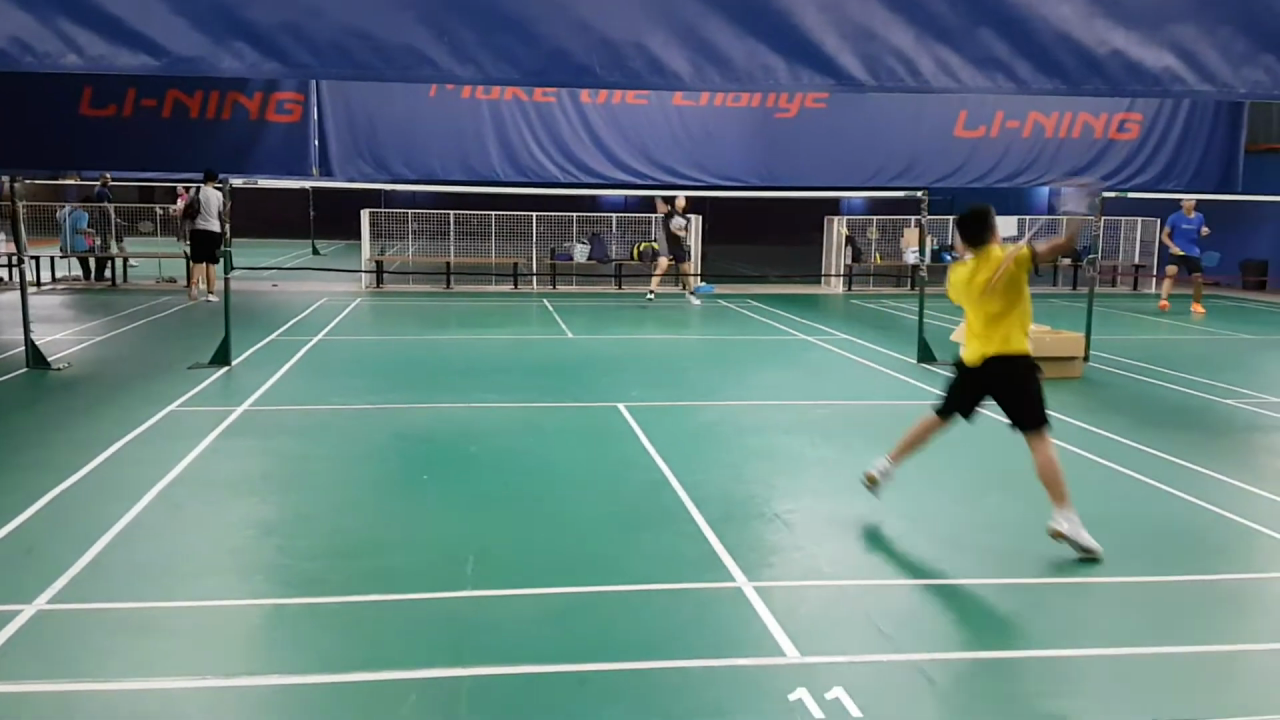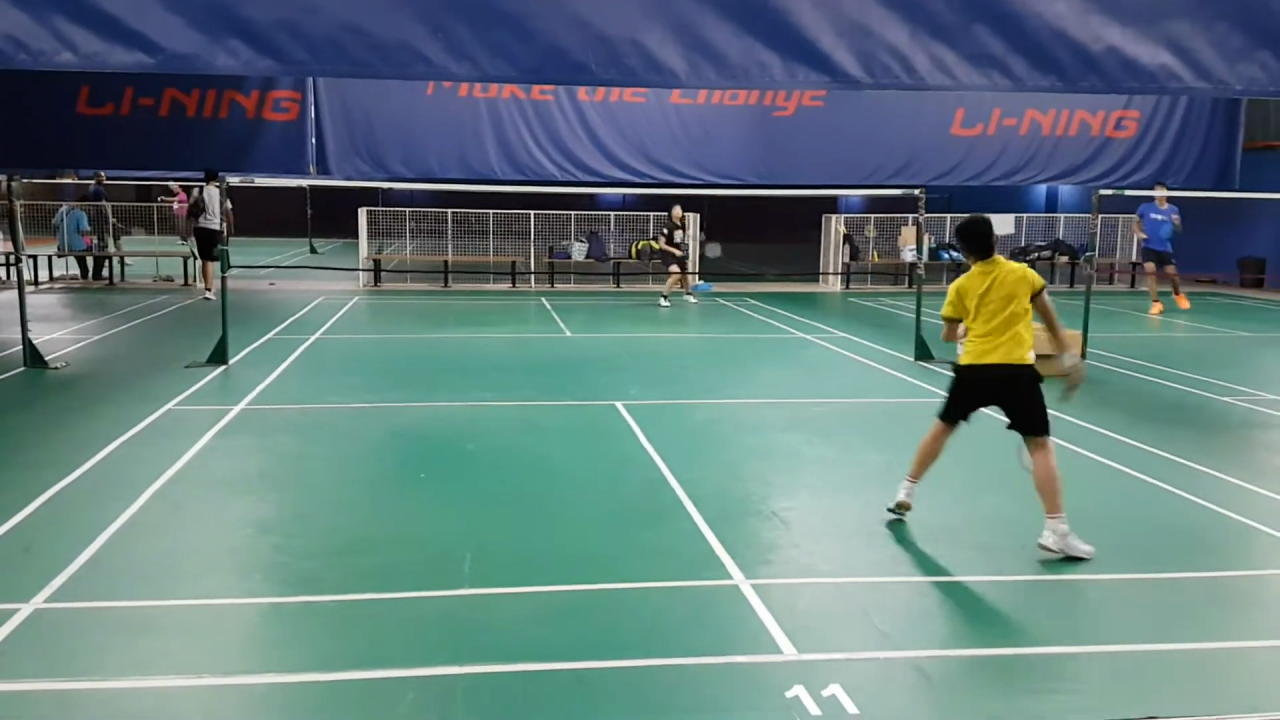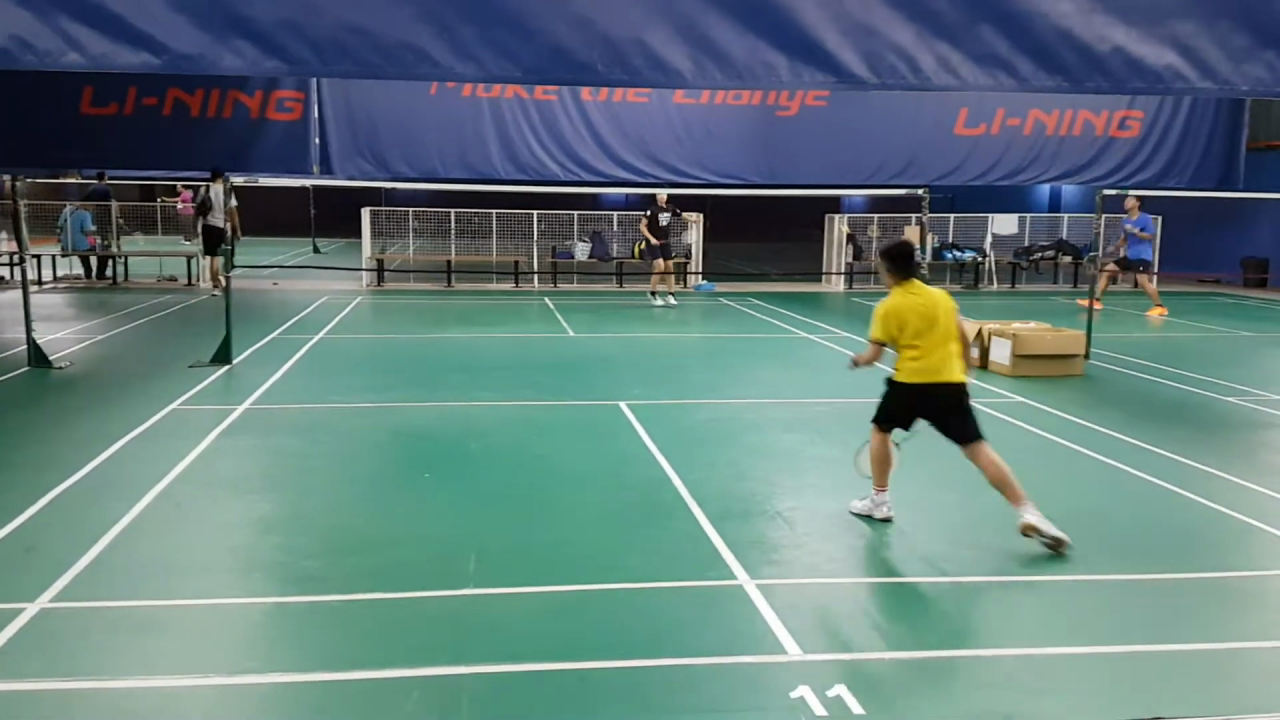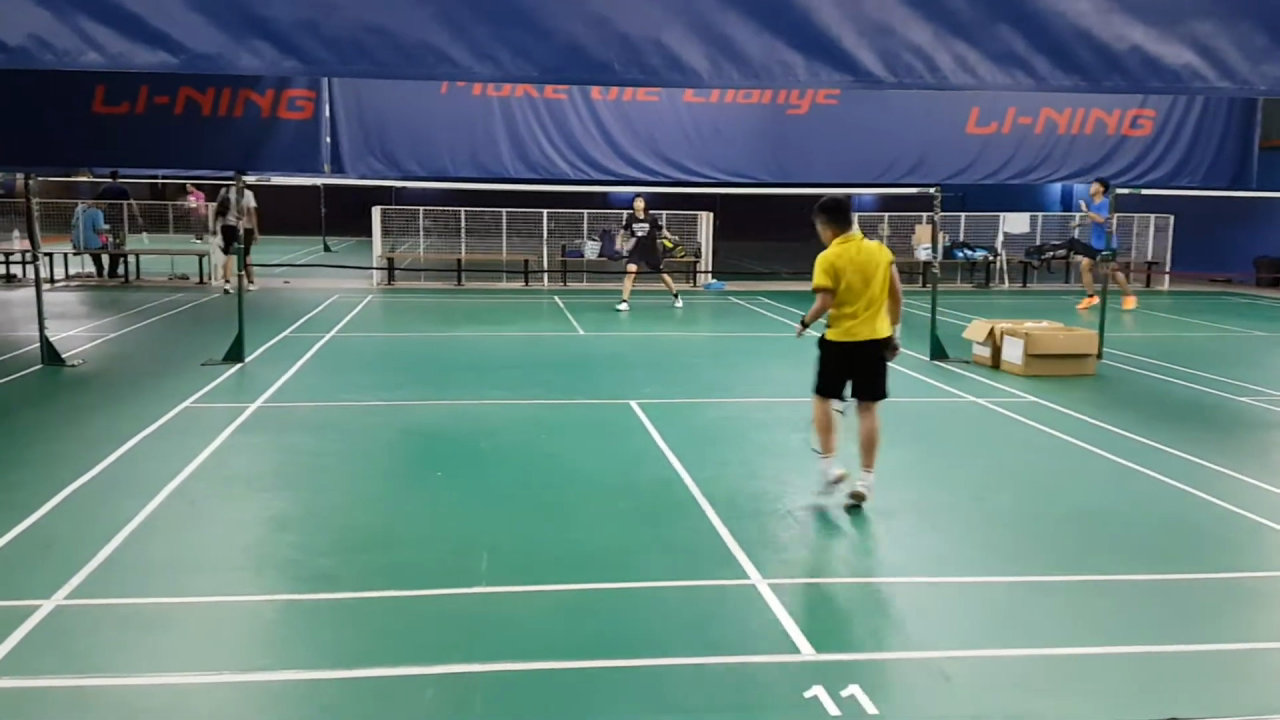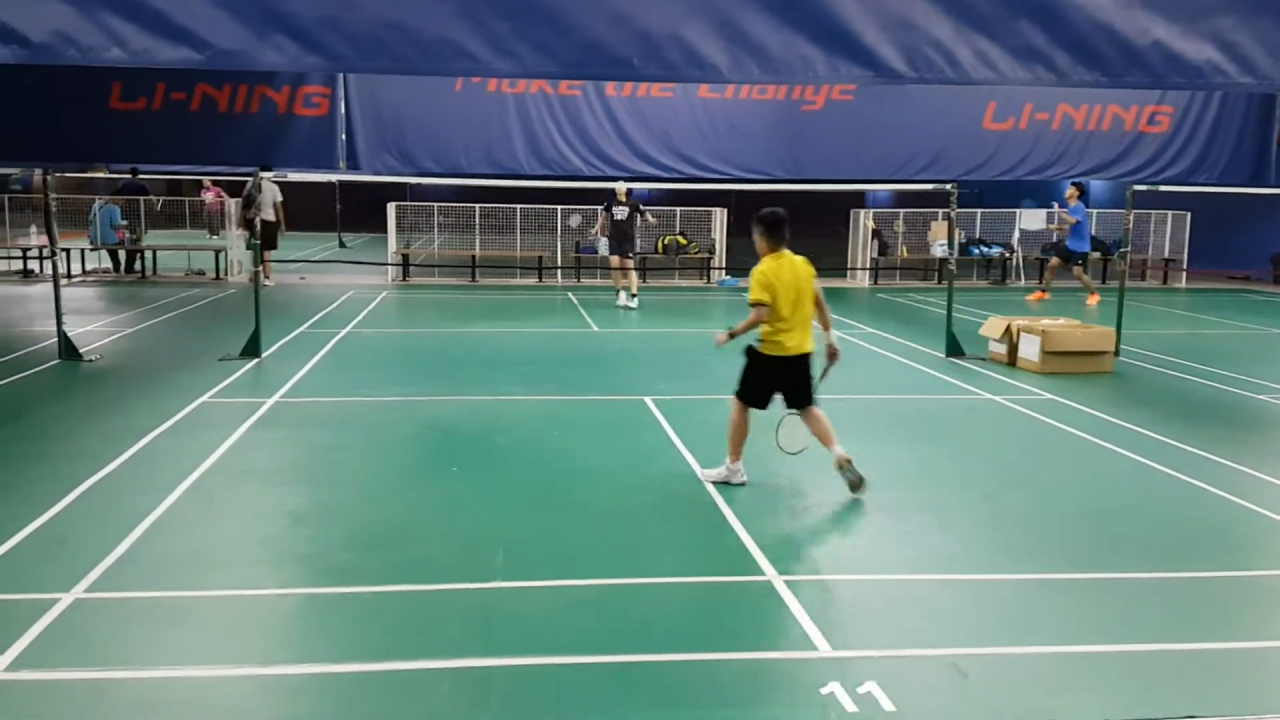
dt=0.3s
person 1, frame 1
left shoulder: (958, 274)
right shoulder: (1011, 260)
right elbow: (1063, 245)
right wrist: (1076, 220)
left hip: (973, 360)
right hip: (1011, 360)
left knee: (938, 419)
right knee: (1039, 439)
left ankle: (882, 469)
right ankle: (1065, 519)
person 1, frame 2
left shoulder: (961, 286)
right shoulder: (1024, 274)
left elbow: (947, 334)
right elbow: (1049, 317)
left wrist: (959, 332)
right wrist: (1068, 354)
left hip: (974, 368)
right hip: (1017, 368)
left knee: (943, 427)
right knee: (1039, 446)
left ankle: (906, 493)
right ankle: (1054, 529)
person 1, frame 3
left shoulder: (887, 307)
right shoulder: (941, 297)
left elbow: (873, 356)
right elbow: (963, 341)
left wrist: (859, 360)
right wrist: (961, 373)
left hip: (910, 383)
right hip: (950, 382)
left knee: (880, 431)
right knee: (978, 450)
left ankle: (879, 501)
right ankle: (1029, 514)
person 1, frame 4
left shoulder: (828, 259)
right shoulder: (880, 250)
left elbow: (823, 304)
right elbow: (896, 293)
left wrist: (805, 322)
right wrist: (891, 330)
left hip: (843, 342)
right hip: (878, 339)
left knee: (823, 400)
right knee: (867, 409)
left ankle: (831, 465)
right ankle: (865, 480)
person 1, frame 5
left shoulder: (762, 272)
right shoulder: (803, 265)
left elbow: (759, 316)
right elbow: (820, 305)
left wrist: (731, 333)
right wrist: (830, 339)
left hip: (771, 352)
right hip: (801, 350)
left knee: (741, 404)
right knee: (807, 409)
left ankle: (733, 468)
right ankle: (840, 456)
